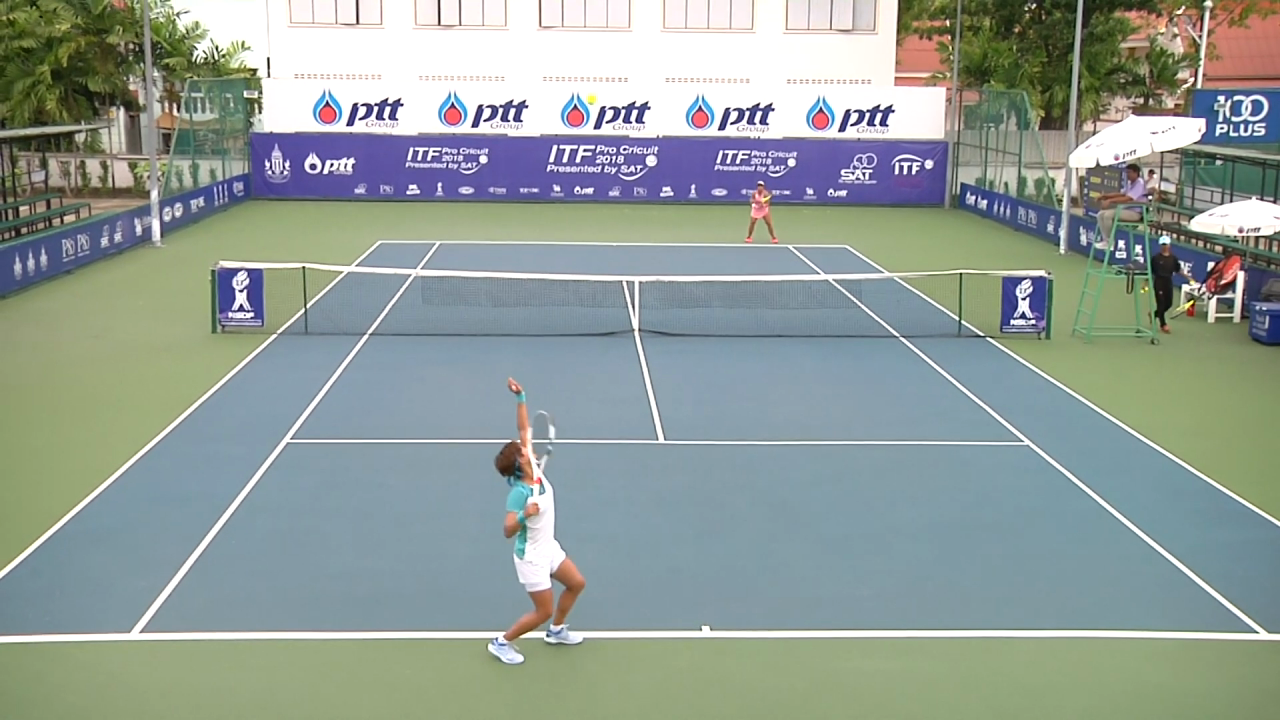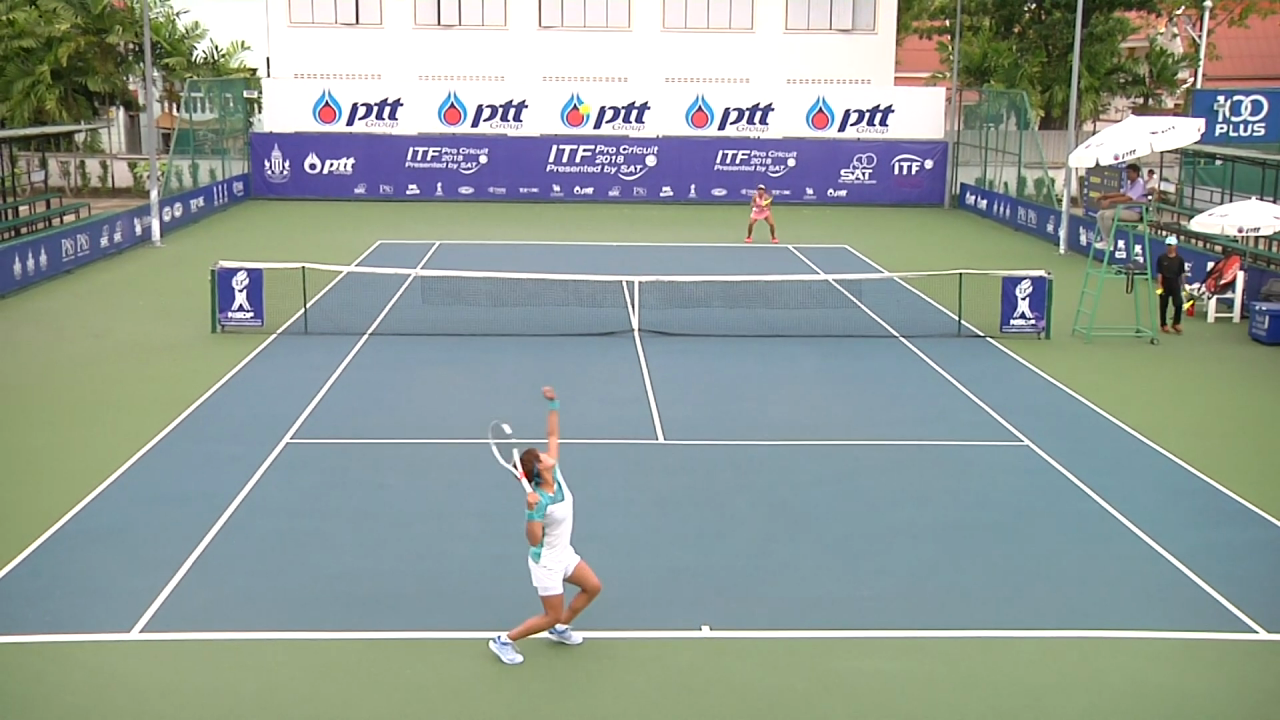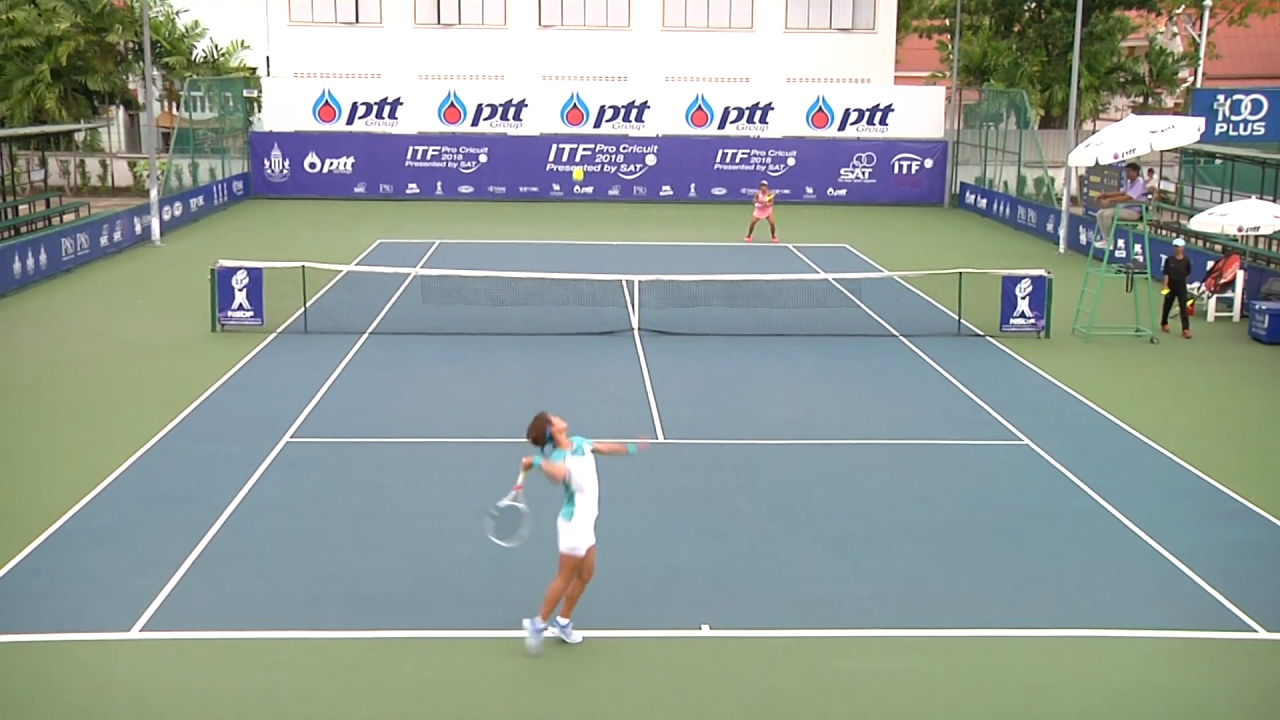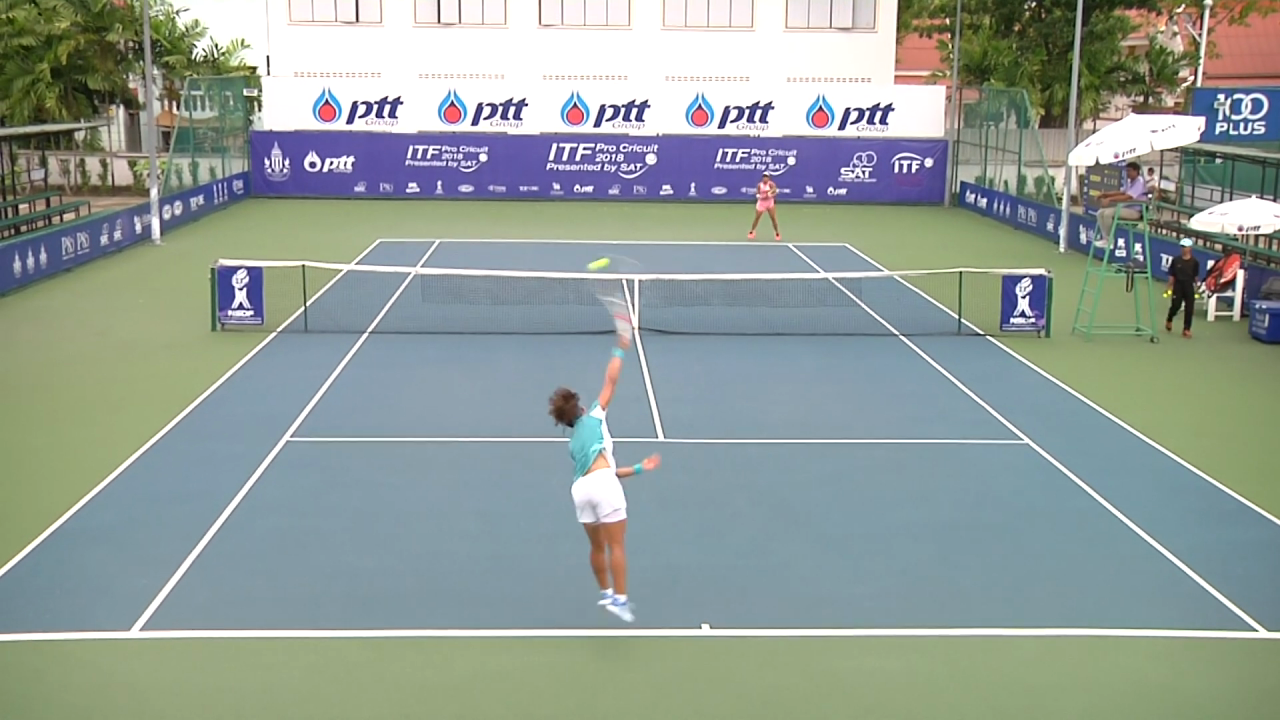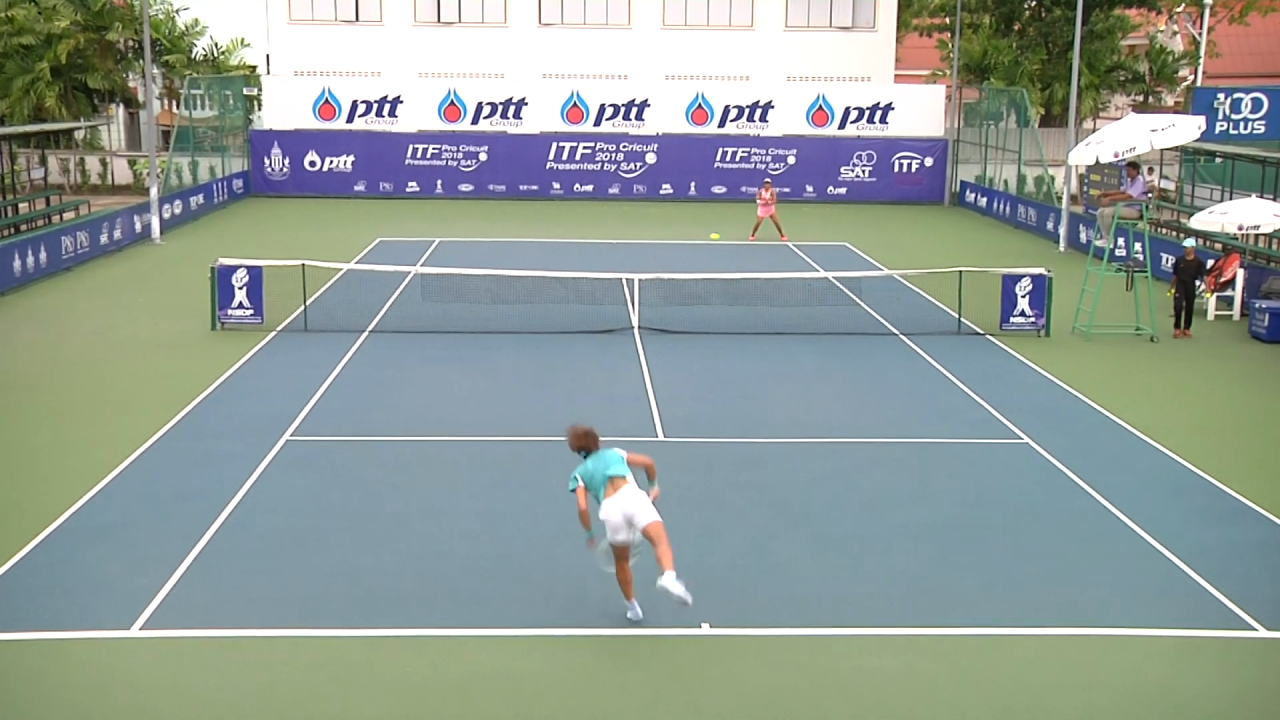
dt=0.2s
person 1, frame 1
left shoulder: (534, 469)
right shoulder: (519, 493)
left elbow: (524, 430)
right elbow: (508, 531)
left wrist: (520, 397)
right wrist: (525, 516)
left hip: (548, 548)
right hip: (531, 557)
left knee: (577, 584)
right knee: (543, 611)
left ankle: (557, 630)
right ankle: (502, 642)
person 1, frame 2
left shoulder: (554, 475)
right shoulder: (539, 499)
left elbow: (552, 435)
right elbow: (534, 540)
left wrist: (553, 405)
right wrist: (531, 512)
left hip: (564, 554)
right hip: (546, 562)
left knee: (593, 587)
right knee: (551, 616)
left ankle: (561, 629)
right ankle: (504, 641)
person 1, frame 3
left shoulder: (578, 443)
right shoulder: (557, 456)
left elbow: (605, 448)
right elbow: (562, 474)
left wrist: (631, 447)
right wrist: (535, 461)
left hip: (585, 521)
right hip: (575, 523)
left knee: (584, 576)
right knee: (566, 577)
left ankle: (561, 622)
right ankle: (538, 623)
person 1, frame 4
left shoulder: (575, 444)
right shoulder: (592, 417)
right elbow: (610, 380)
left wrist: (639, 469)
right wrist: (619, 351)
left hip: (581, 491)
right hip: (603, 486)
left knee: (597, 547)
right knee: (616, 546)
left ankle: (607, 593)
right ankle: (619, 599)
person 1, frame 5
left shoulder: (579, 473)
right shoulder: (613, 453)
left elbow: (583, 508)
right elbow: (648, 462)
left wrist: (590, 533)
right wrist: (652, 485)
left hip: (611, 510)
right hip: (634, 498)
left knee: (621, 562)
right knee: (661, 543)
left ankle: (632, 606)
right ankle: (669, 578)
